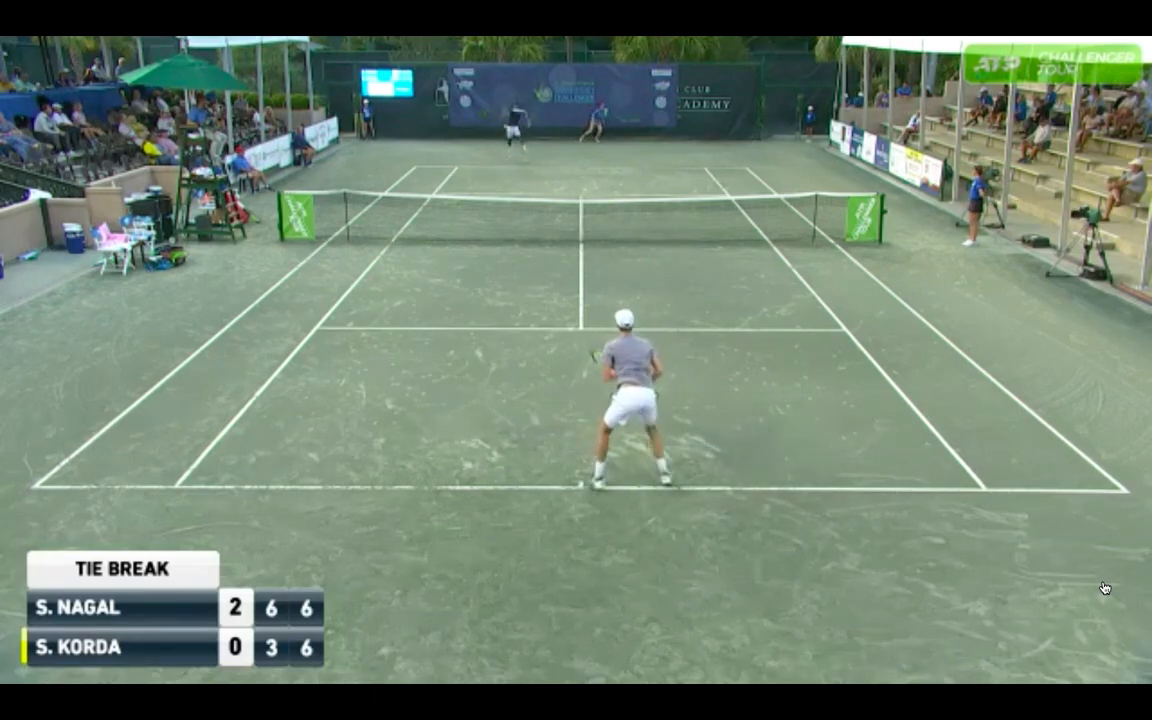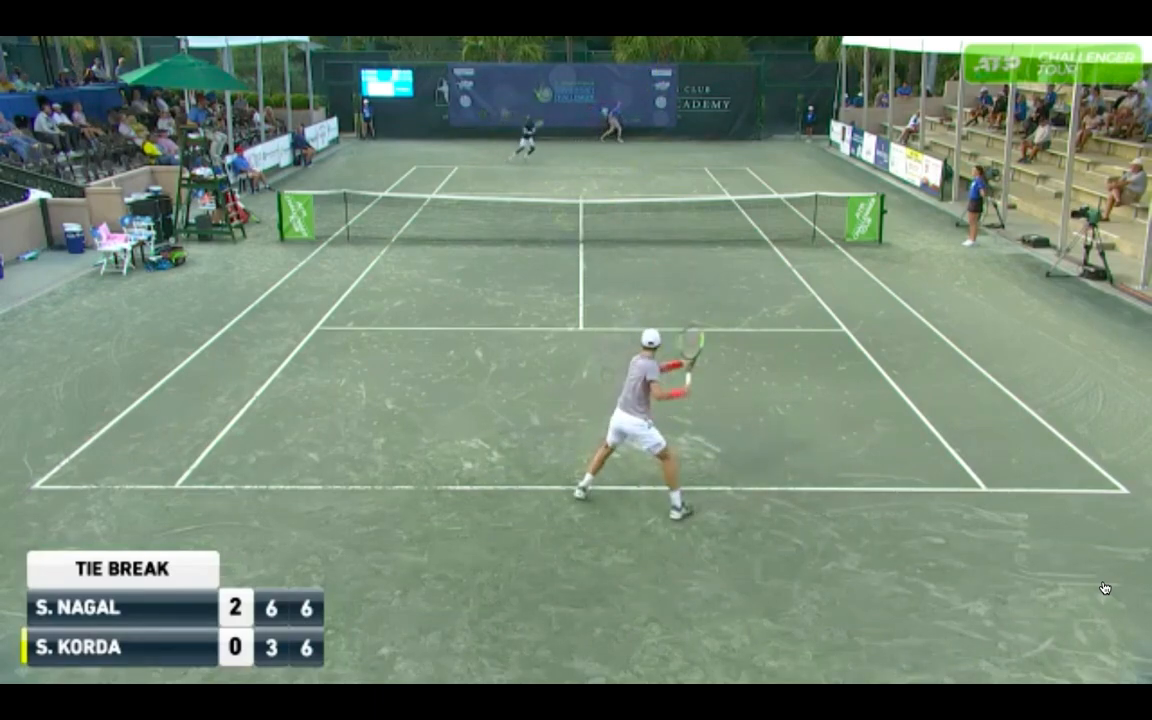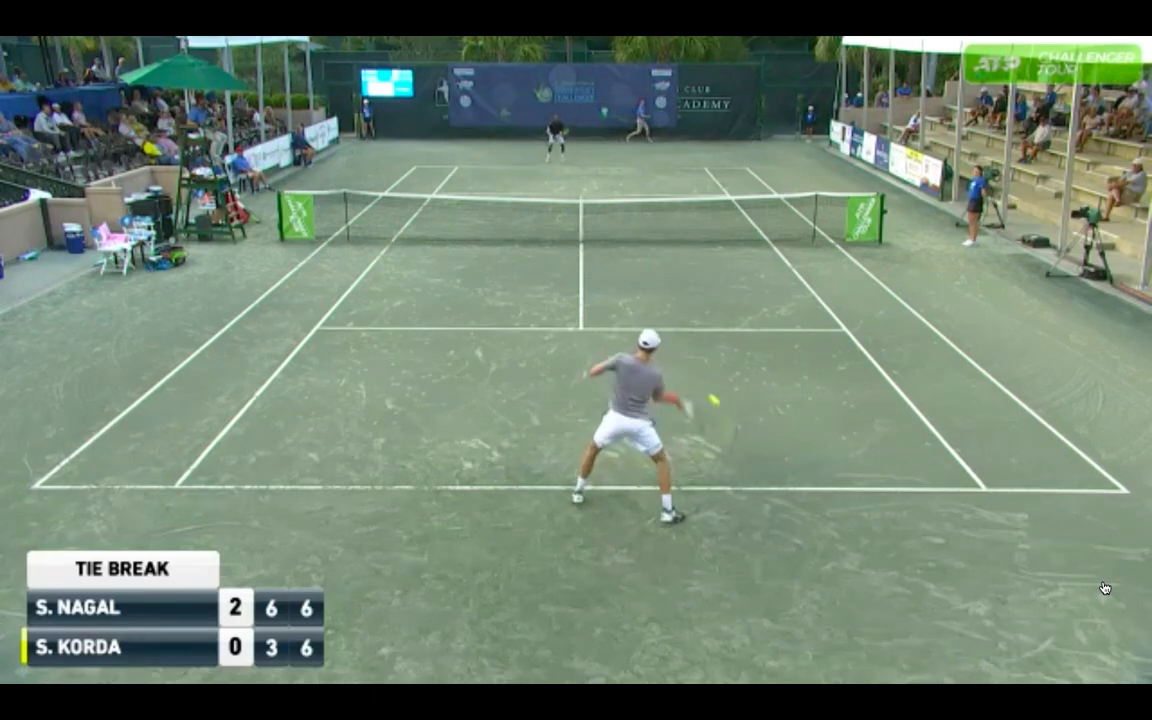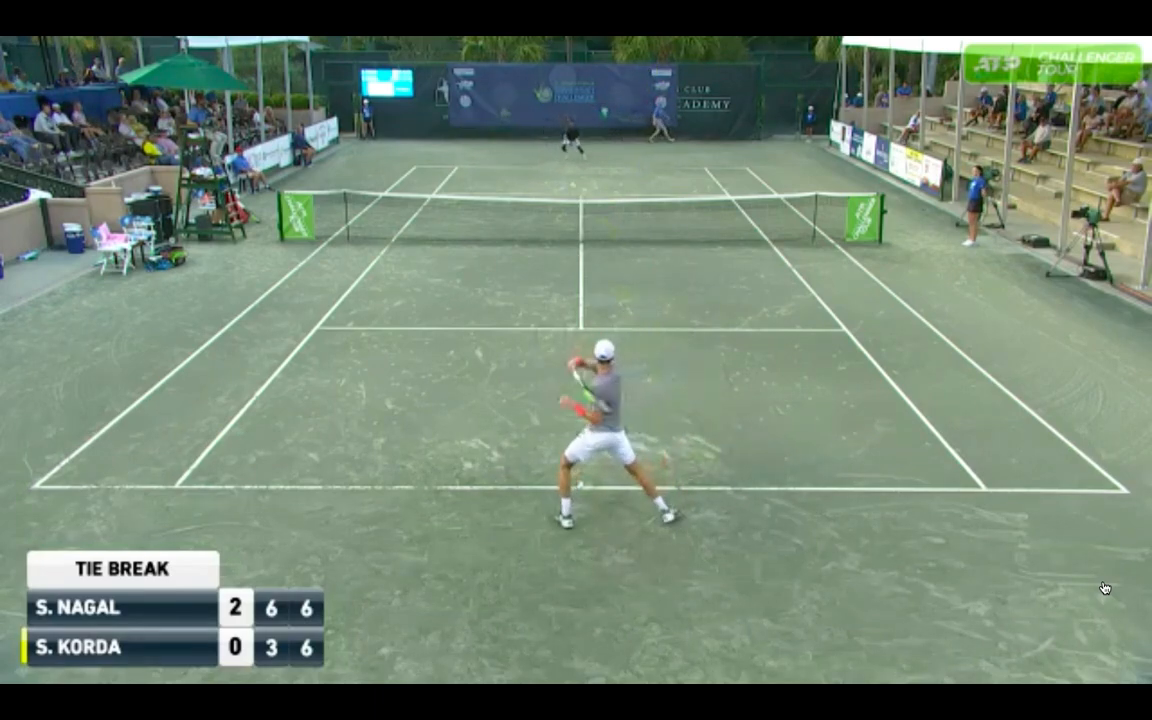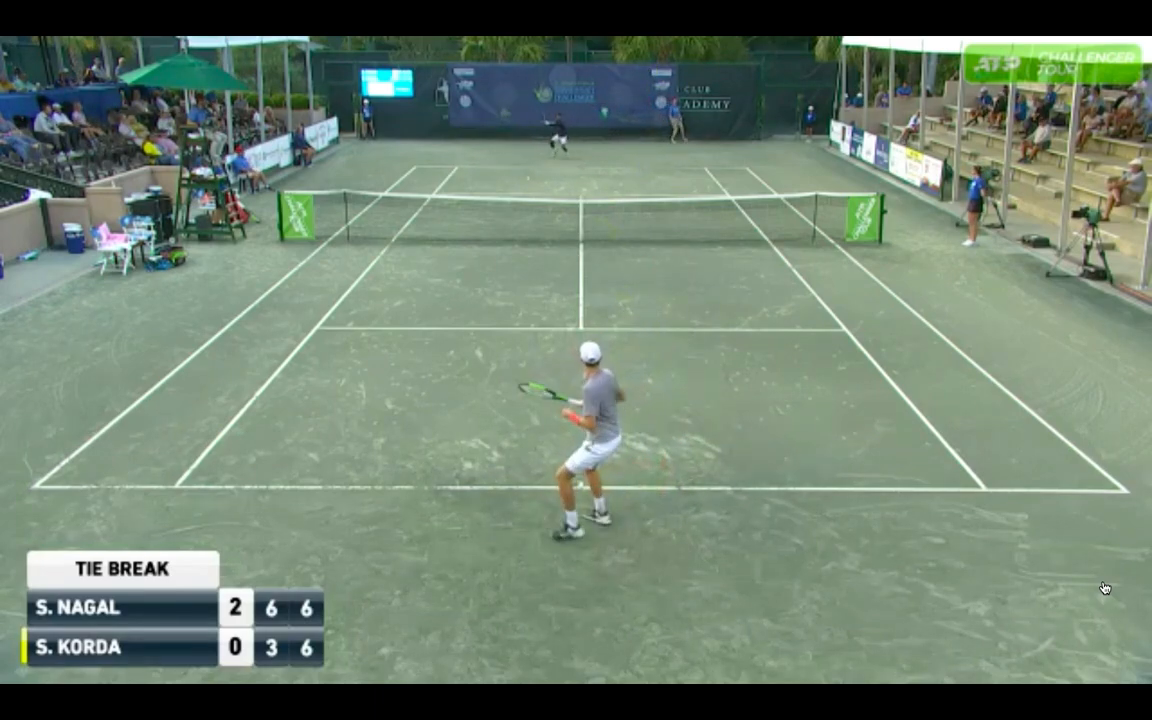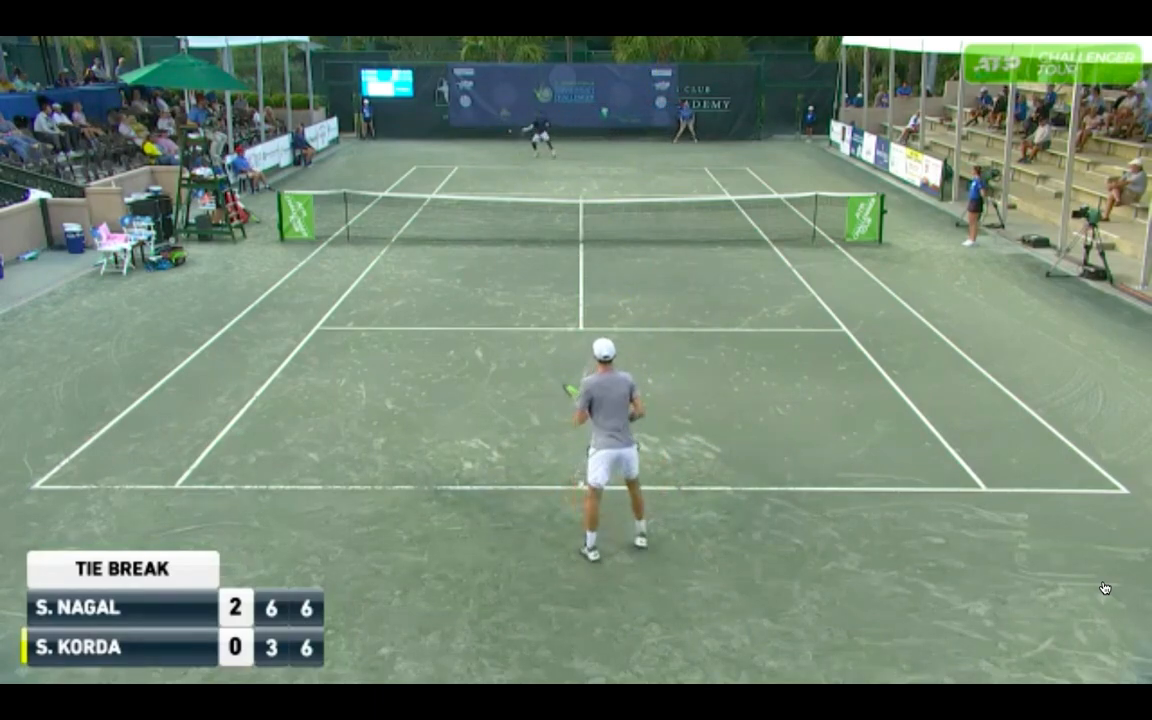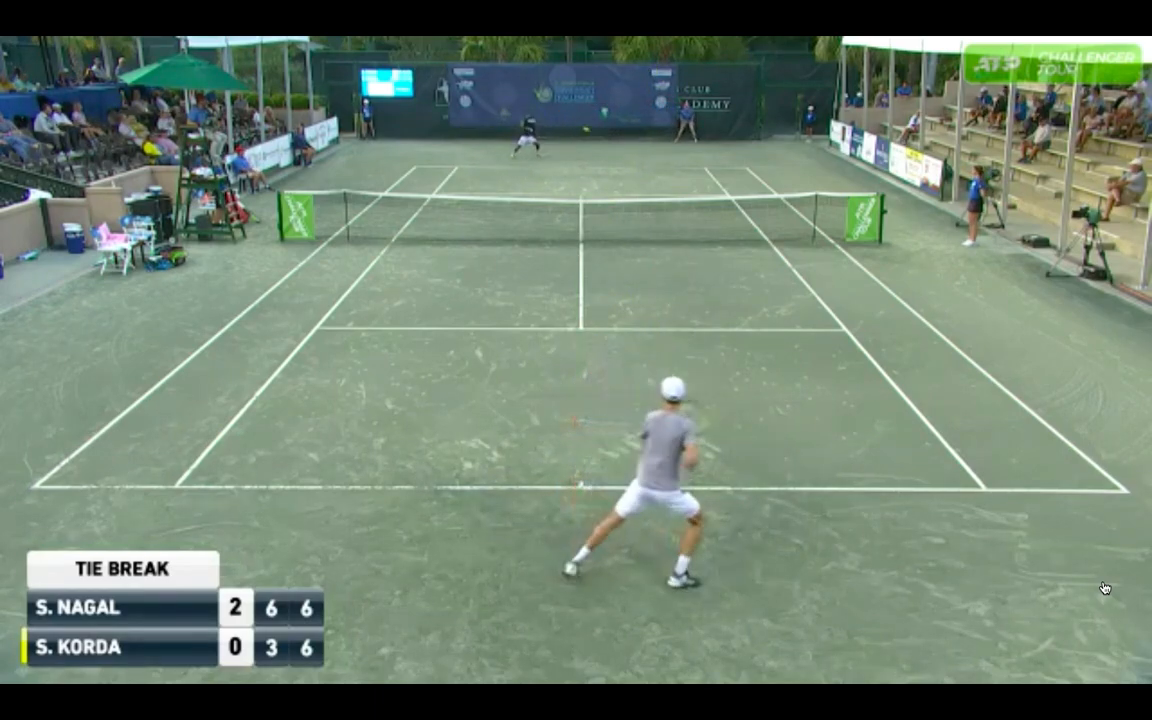
dt=0.4s
person 1, frame 1
left shoulder: (611, 346)
right shoulder: (646, 344)
left elbow: (606, 377)
right elbow: (659, 371)
left hip: (627, 395)
right hip: (648, 395)
left knee: (604, 430)
right knee: (652, 430)
left ankle: (598, 477)
right ankle: (664, 473)
person 1, frame 2
left shoulder: (636, 359)
right shoulder: (651, 365)
right elbow: (658, 394)
left wrist: (681, 363)
right wrist: (680, 392)
left hip: (619, 416)
right hip: (637, 422)
left knee: (607, 448)
right knee: (668, 458)
left ankle: (583, 487)
right ankle: (677, 506)
person 1, frame 3
left shoulder: (622, 360)
right shoulder: (655, 374)
left elbow: (591, 373)
right elbow: (658, 398)
left wrist: (609, 365)
right wrist: (678, 401)
left hip: (615, 418)
right hip: (639, 424)
left knee: (593, 449)
right knee: (662, 460)
left ankle: (579, 491)
right ankle: (668, 511)
person 1, frame 4
left shoulder: (597, 386)
right shoulder: (613, 370)
left elbow: (596, 419)
right elbow: (590, 364)
left wrist: (572, 405)
right wrist: (576, 361)
left hip: (595, 435)
right hip: (617, 434)
left knee: (565, 465)
right knee: (636, 471)
left ankle: (566, 516)
right ankle: (665, 511)
person 1, frame 5
left shoulder: (590, 389)
right shoulder: (608, 374)
left elbow: (590, 425)
right elbow: (621, 397)
left wrist: (570, 415)
left hip: (601, 443)
right hip: (614, 437)
left knee: (562, 476)
right knee: (589, 467)
left ankle: (573, 527)
right ankle: (601, 513)
person 1, frame 6
left shoulder: (589, 383)
right shoulder: (627, 379)
left elbow: (579, 420)
right elbow: (640, 411)
left hip: (603, 448)
right hip: (627, 445)
left knee: (593, 496)
right knee: (634, 487)
left ankle: (591, 548)
right ankle: (641, 534)
person 1, frame 7
left shoulder: (652, 418)
right shoulder: (687, 425)
right elbow: (692, 459)
right wrist: (689, 465)
left hip: (643, 485)
right hip: (669, 491)
left knee: (613, 521)
right knee: (697, 521)
left ankle: (576, 562)
right ankle: (679, 575)
